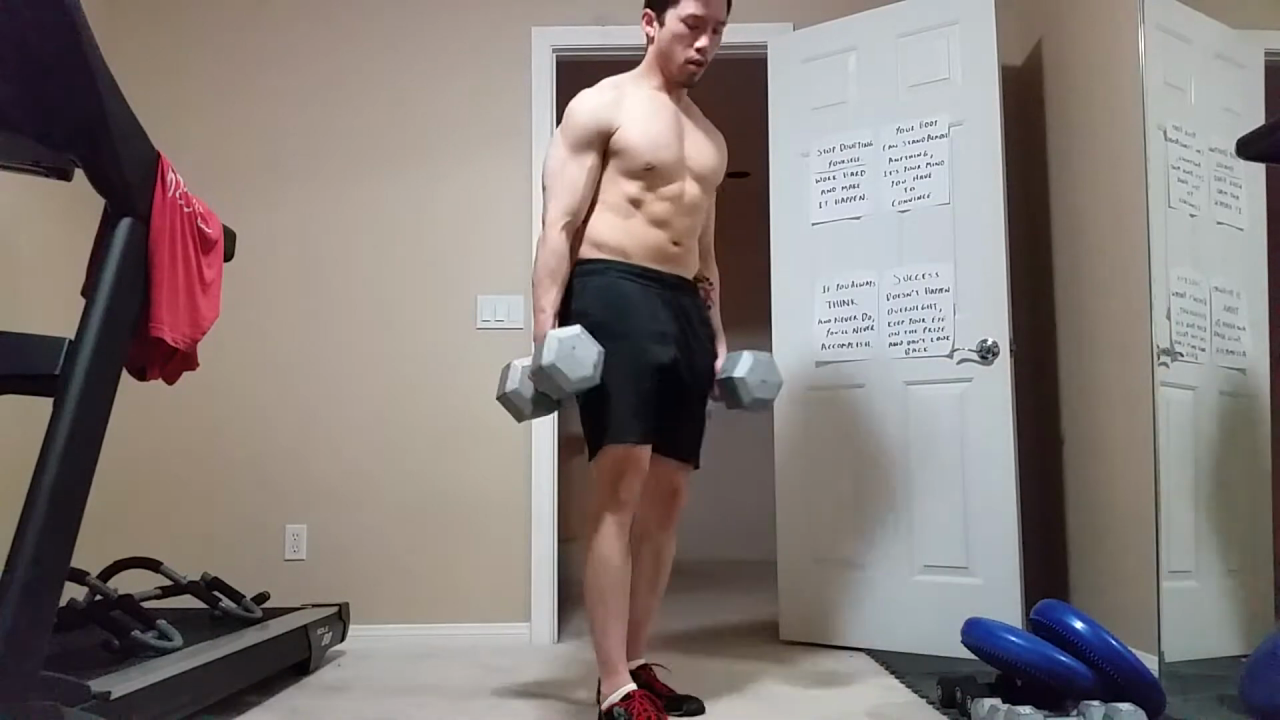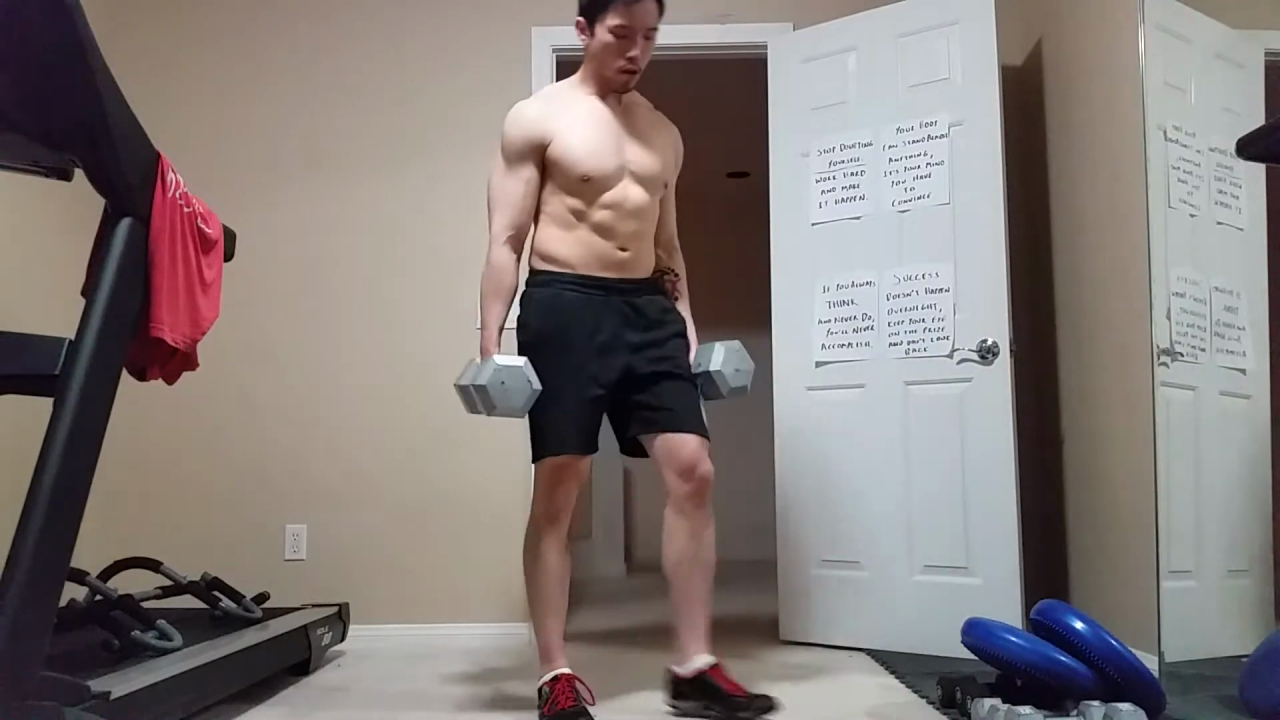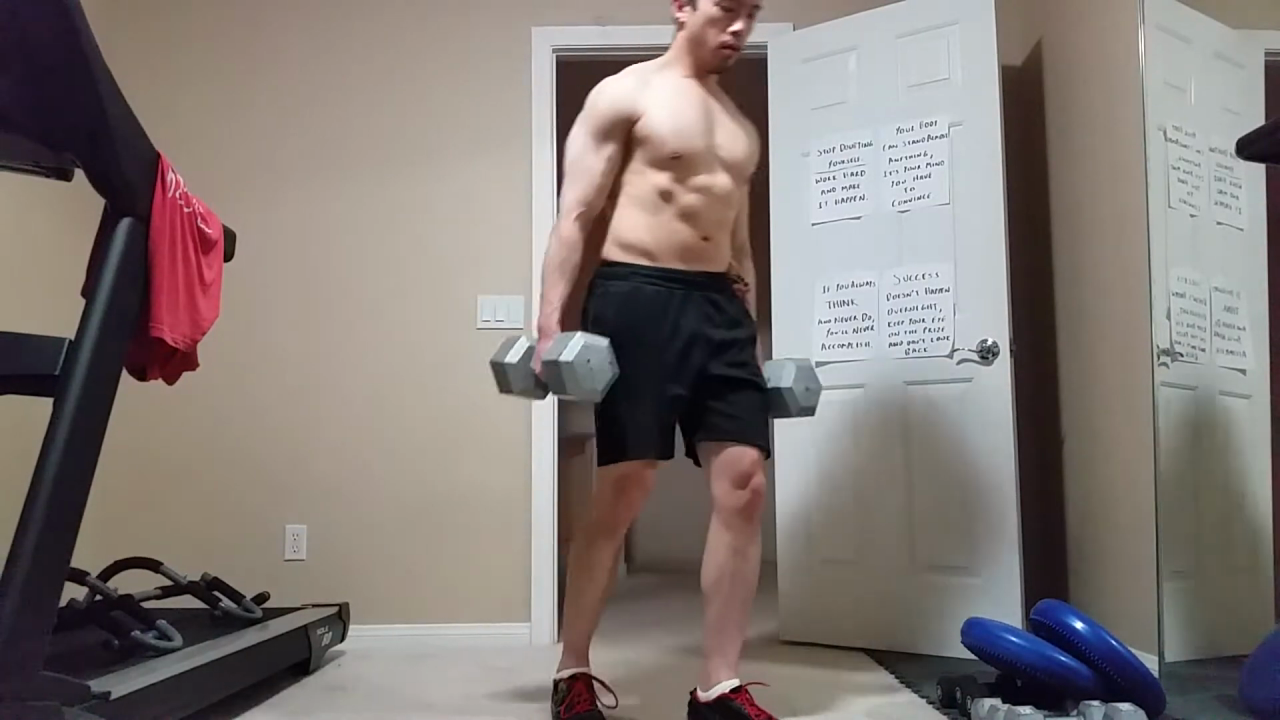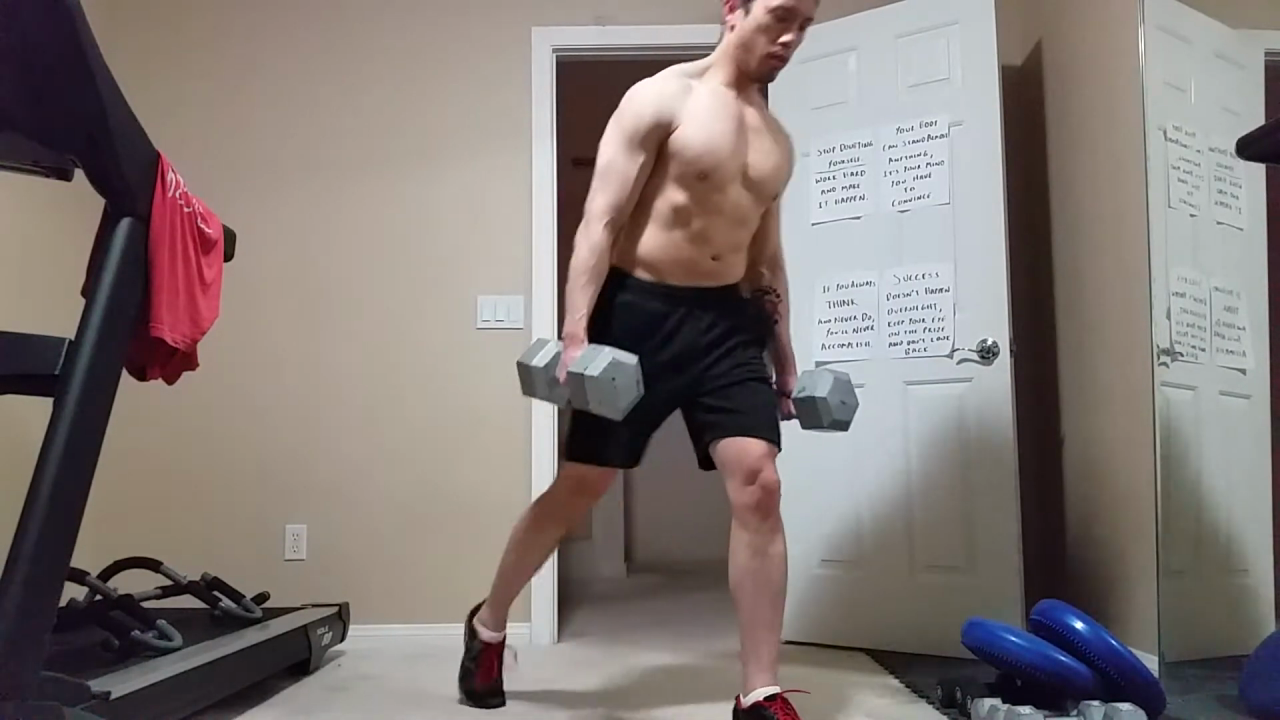
dt=1s
person 1, frame 1
left shoulder: (710, 137)
right shoulder: (600, 107)
right elbow: (558, 228)
left wrist: (716, 334)
right wrist: (545, 330)
left hip: (683, 307)
right hip: (614, 296)
left knee: (666, 496)
right knee: (619, 488)
left ankle: (633, 662)
person 1, frame 2
left shoulder: (664, 134)
right shoulder: (536, 118)
right elbow: (505, 241)
left wrist: (686, 326)
right wrist: (492, 342)
left hip: (645, 310)
right hip: (566, 307)
left knee: (692, 473)
right knee: (558, 494)
person 1, frame 3
left shoulder: (741, 127)
right shoulder: (624, 96)
right elbow: (575, 217)
left wrist: (753, 342)
right wrist: (549, 320)
left hip: (720, 309)
right hip: (637, 298)
left knee: (744, 488)
right knee: (622, 493)
person 1, frame 4
left shoulder: (776, 140)
right shoulder: (660, 99)
right elbow: (600, 221)
left wrist: (784, 358)
right wrist: (575, 331)
left hip: (729, 320)
right hip: (641, 310)
left knee: (758, 487)
right knee: (581, 486)
right ankle: (489, 623)
